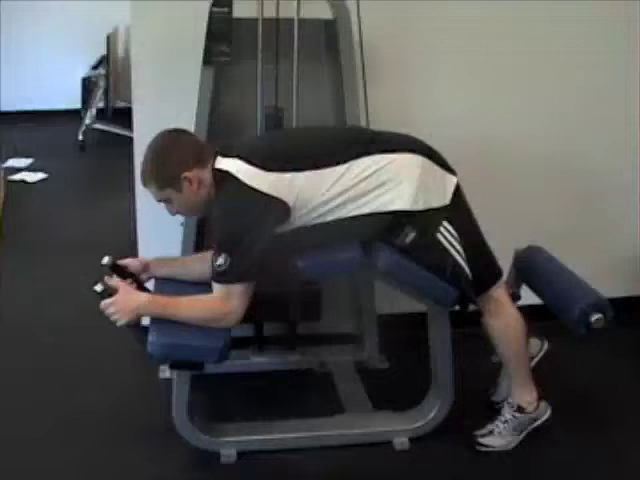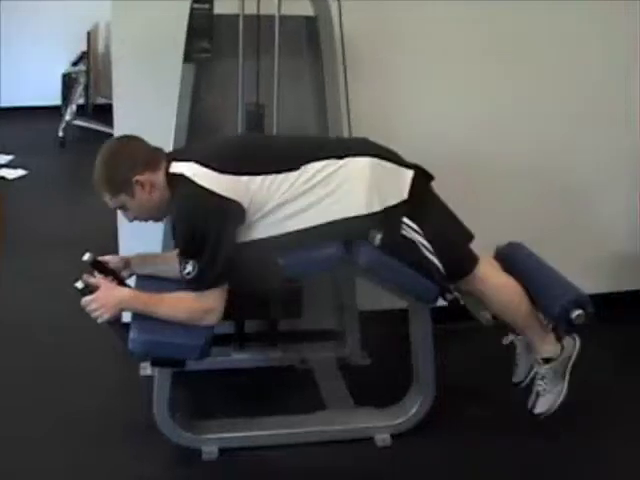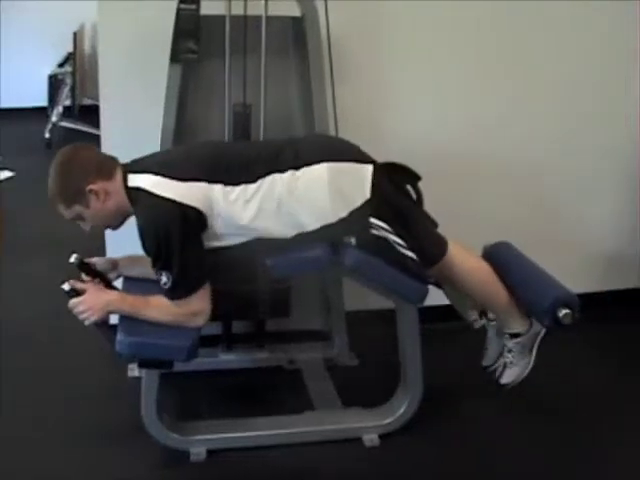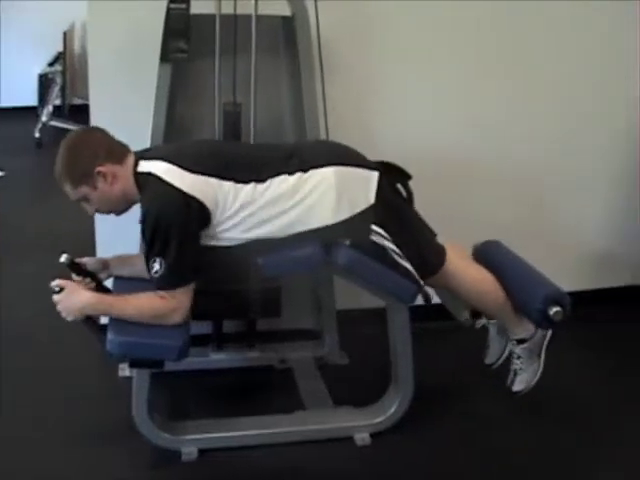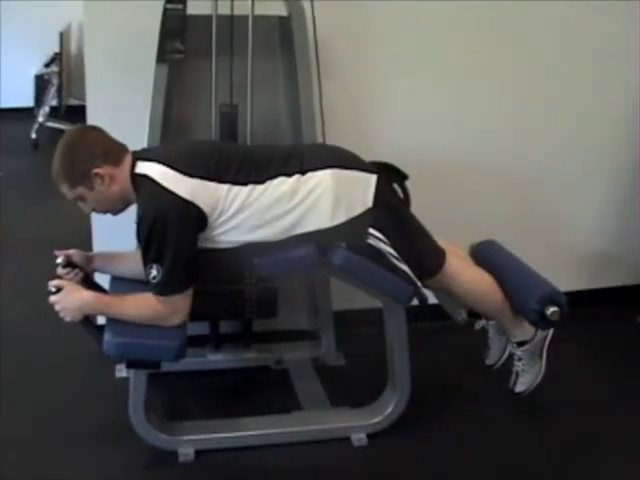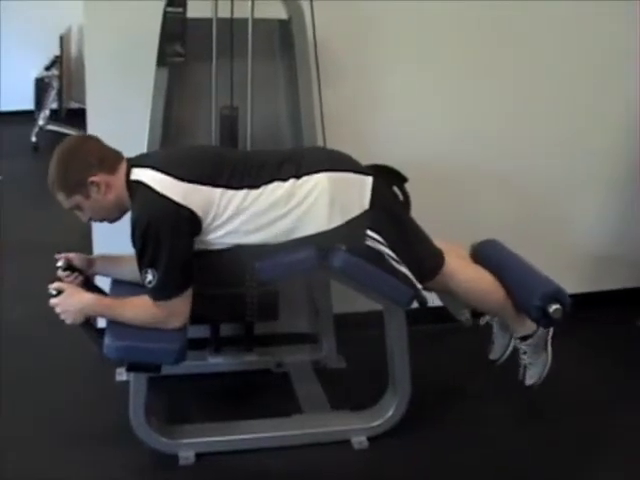
dt=0.4s
person 1, frame 1
left shoulder: (240, 196)
right shoulder: (229, 170)
left elbow: (227, 308)
right elbow: (223, 261)
left wrist: (144, 304)
right wrist: (153, 266)
left hip: (413, 185)
right hip: (391, 179)
left knee: (487, 291)
right knee: (471, 277)
left ankle: (525, 403)
right ankle: (515, 348)
person 1, frame 2
left shoulder: (194, 202)
right shoulder: (184, 173)
left elbow: (207, 308)
right elbow: (198, 265)
left wrist: (127, 300)
right wrist: (133, 263)
left hip: (373, 190)
right hip: (356, 178)
left knee: (465, 271)
right knee: (454, 267)
left ankle: (549, 349)
right ankle: (527, 331)
person 1, frame 3
left shoulder: (156, 209)
right shoulder: (146, 176)
left elbow: (193, 310)
right elbow: (179, 264)
left wrist: (111, 302)
right wrist: (118, 264)
left hip: (338, 190)
right hip: (325, 171)
left knee: (438, 258)
right knee: (429, 255)
left ankle: (520, 328)
right ankle: (499, 318)
person 1, frame 4
left shoulder: (164, 199)
right shoulder: (152, 167)
left elbow: (172, 306)
right elbow: (171, 262)
left wrist: (91, 303)
right wrist: (108, 266)
left hip: (343, 196)
right hip: (328, 179)
left knee: (436, 267)
right knee: (428, 257)
left ankle: (524, 331)
right ankle: (501, 317)
person 1, frame 5
left shoulder: (160, 201)
right shoulder: (149, 167)
left elbow: (171, 309)
right elbow: (162, 264)
left wrist: (89, 302)
right wrist: (94, 261)
left hip: (342, 199)
right hip: (328, 179)
left knee: (434, 268)
right knee: (426, 258)
left ankle: (524, 332)
right ankle: (502, 319)
person 1, frame 6
left shoulder: (154, 208)
right shoulder: (144, 175)
left elbow: (171, 312)
right elbow: (162, 270)
left wrist: (91, 305)
right wrist: (96, 265)
left hip: (337, 203)
right hip: (325, 184)
left knee: (434, 271)
right knee: (423, 258)
left ankle: (527, 326)
right ankle: (503, 308)
